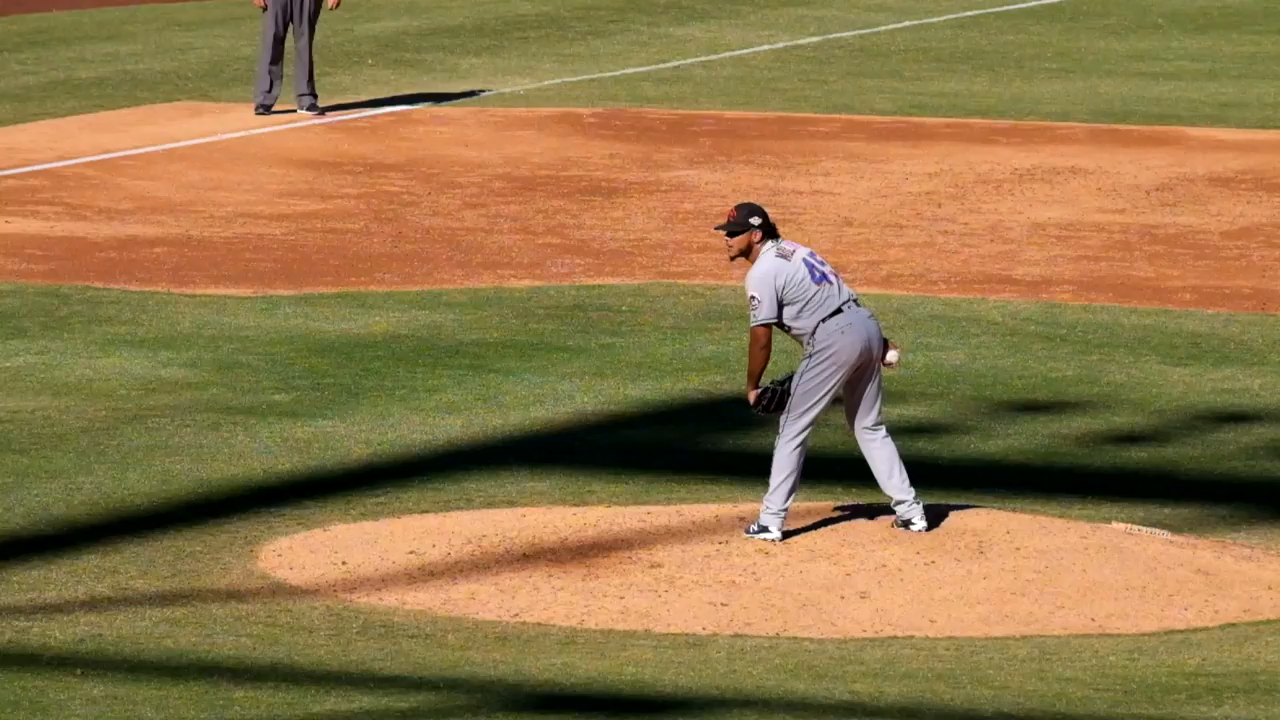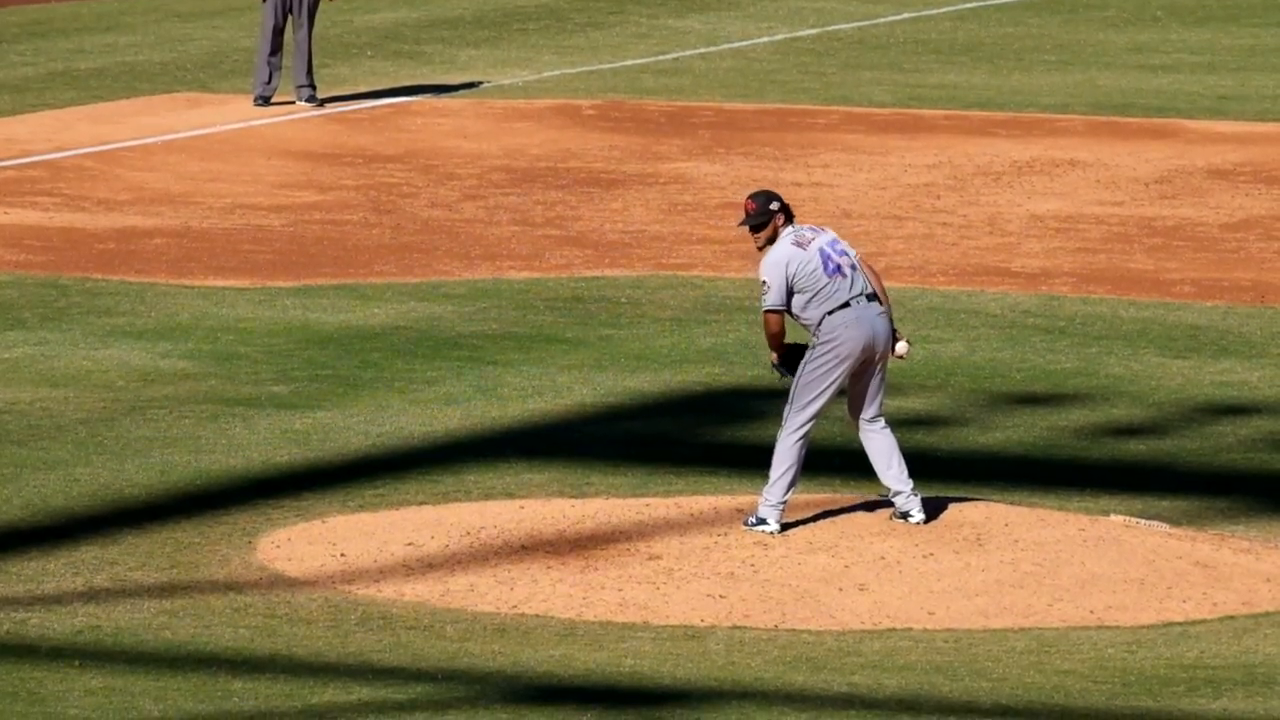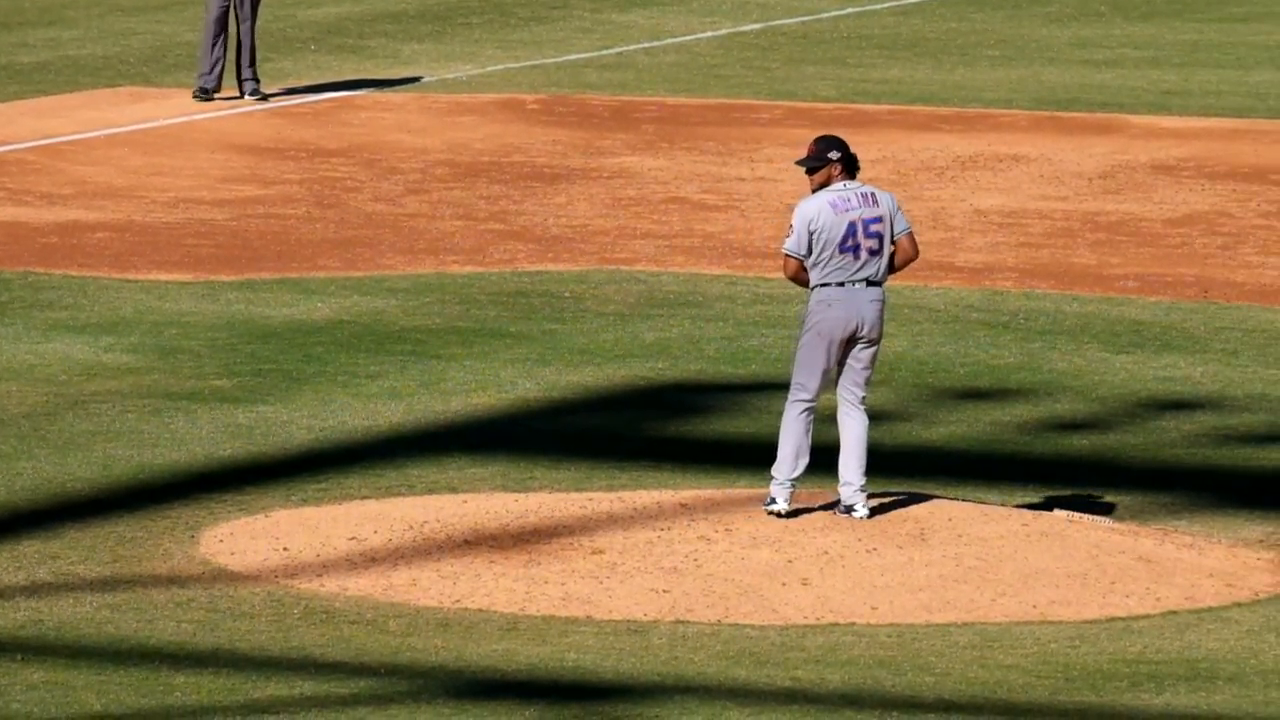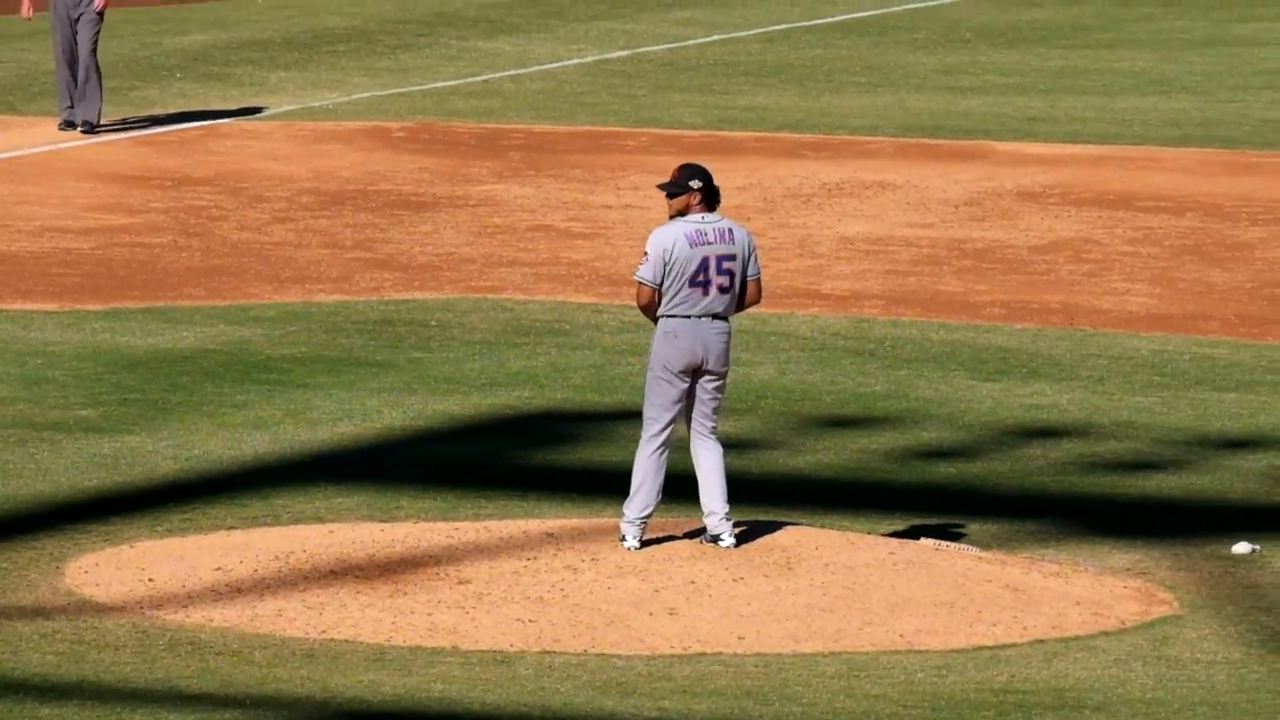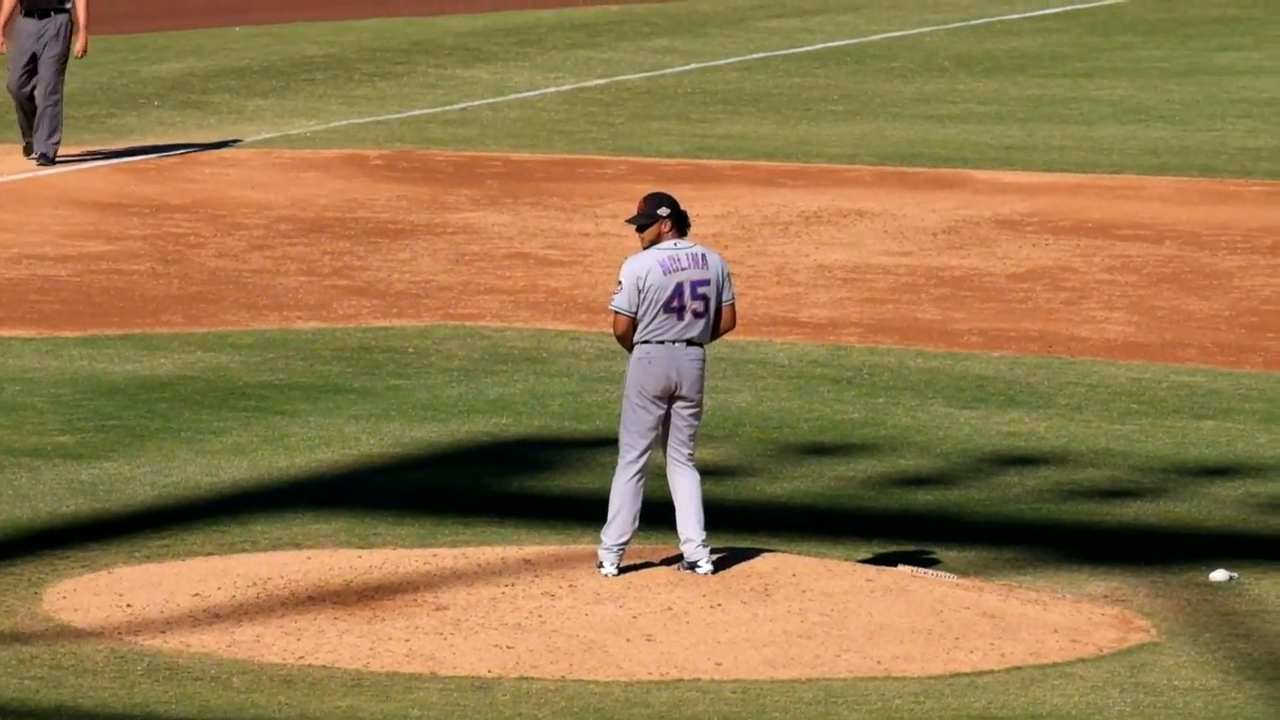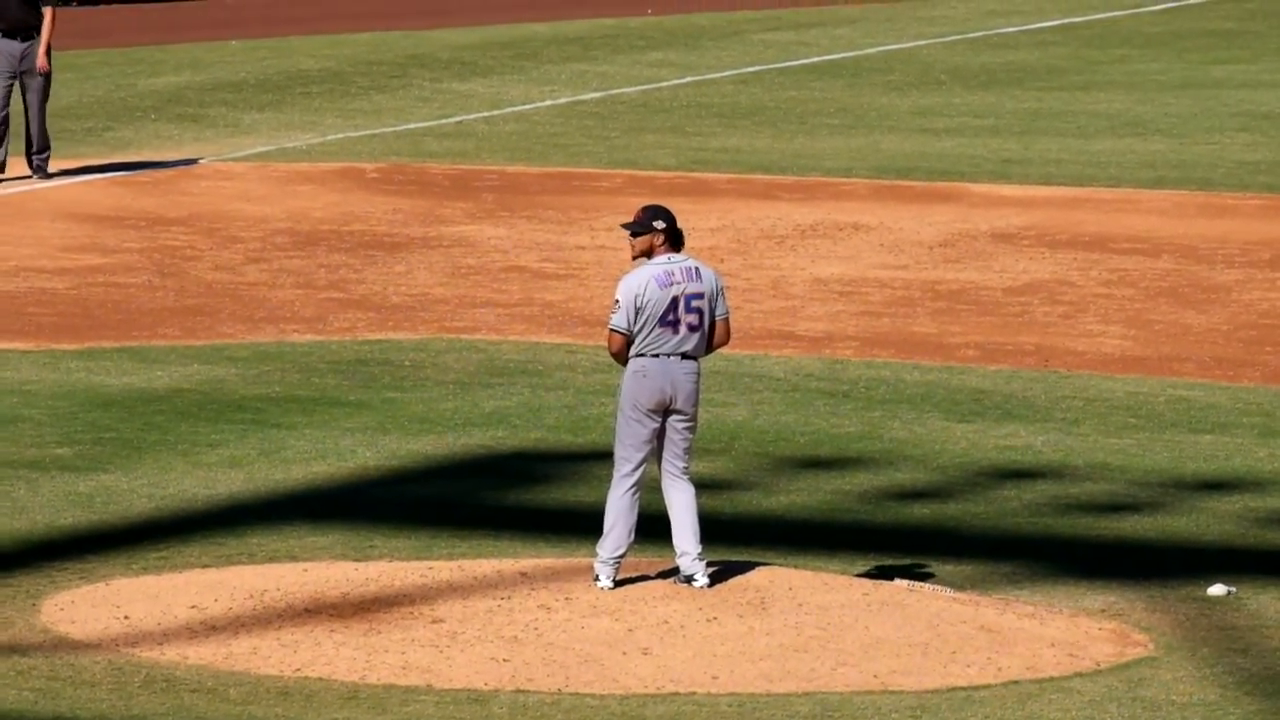
dt=0.7s
person 1, frame 1
left shoulder: (760, 272)
right shoulder: (792, 249)
left elbow: (761, 338)
left wrist: (752, 386)
left hip: (834, 338)
right hip: (867, 326)
left knee: (792, 428)
right knee: (869, 427)
left ankle: (771, 520)
right ankle: (910, 510)
person 1, frame 2
left shoulder: (775, 259)
right shoulder: (821, 232)
left elbow: (774, 324)
right elbow: (869, 273)
left wrist: (778, 351)
right wrist: (888, 322)
left hip: (840, 331)
right hip: (876, 321)
left knee: (796, 421)
right knee: (870, 419)
left ankle: (769, 512)
right ankle: (908, 503)
person 1, frame 3
left shoulder: (810, 207)
right shoulder: (883, 200)
left elbow: (792, 269)
right elbow: (908, 252)
right wrist: (873, 275)
left hip: (828, 304)
right hip: (872, 304)
left knee: (801, 398)
right knee: (852, 401)
left ankle: (781, 490)
right ankle: (853, 497)
person 1, frame 4
left shoulder: (665, 236)
right shoulder: (740, 235)
left elbow: (645, 298)
right elbow: (752, 295)
left wrist: (663, 319)
left hip: (675, 335)
right hip: (718, 337)
left knee: (655, 432)
right knee: (705, 433)
left ankle: (633, 527)
right ankle: (720, 525)
person 1, frame 5
left shoulder: (639, 264)
right shoulder: (714, 262)
left elbow: (621, 328)
right elbow: (727, 321)
left wrist: (639, 349)
left hip: (651, 361)
right hip: (693, 362)
left knee: (632, 459)
right knee: (683, 459)
left ankle: (611, 553)
right ankle: (697, 552)
person 1, frame 6
left shoulder: (636, 280)
right shoulder: (707, 276)
left elbow: (616, 345)
right elbow: (721, 336)
left wrist: (636, 363)
left hip: (645, 376)
right hip: (687, 377)
left knee: (627, 473)
right knee: (677, 473)
left ankle: (607, 568)
right ankle: (693, 566)
